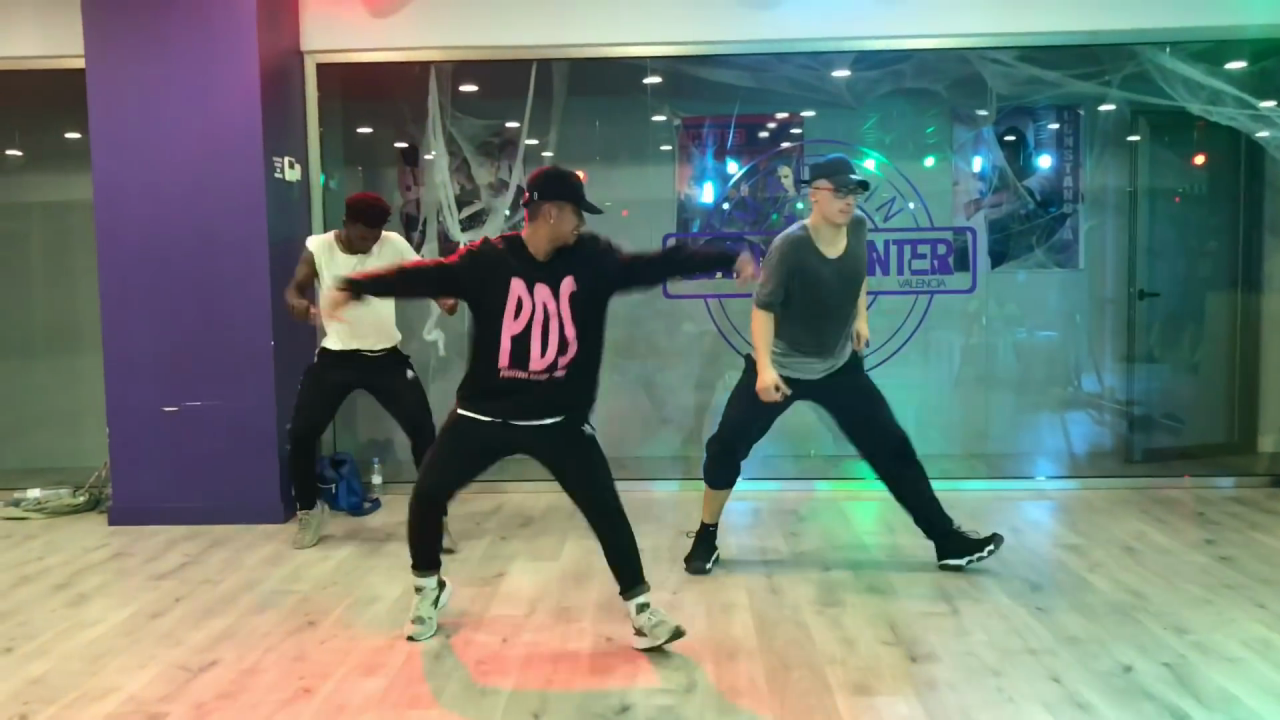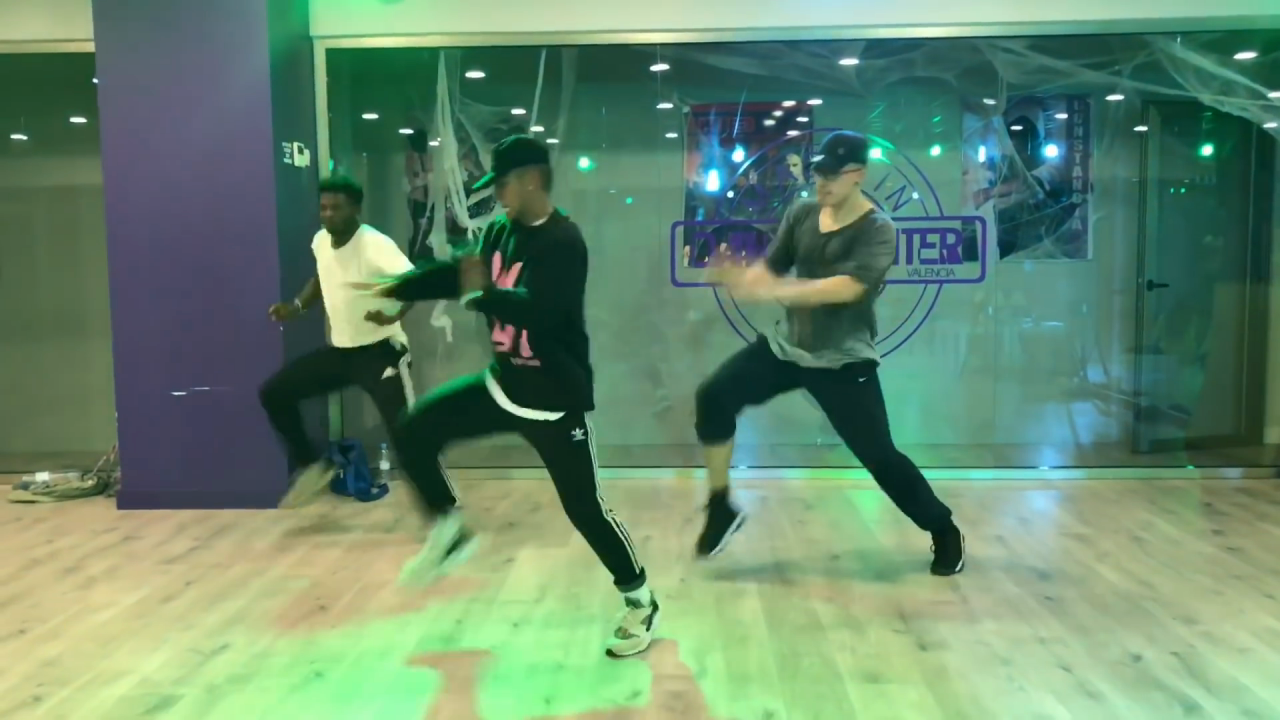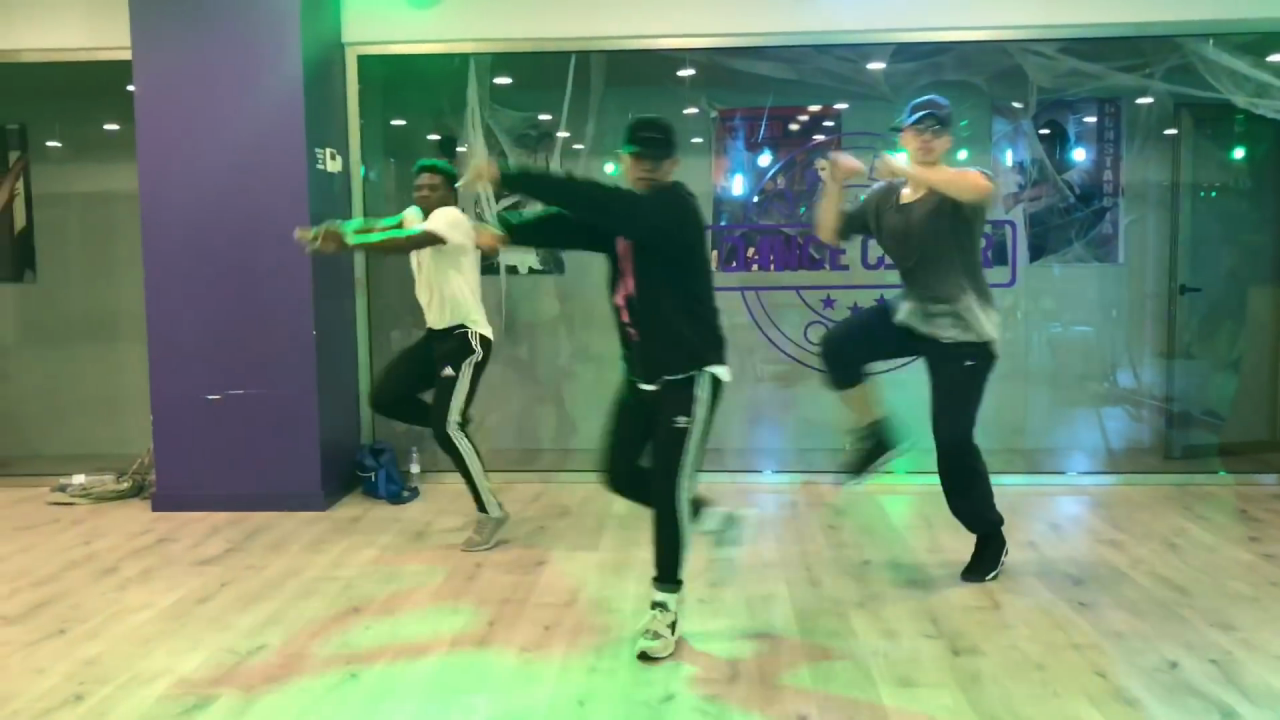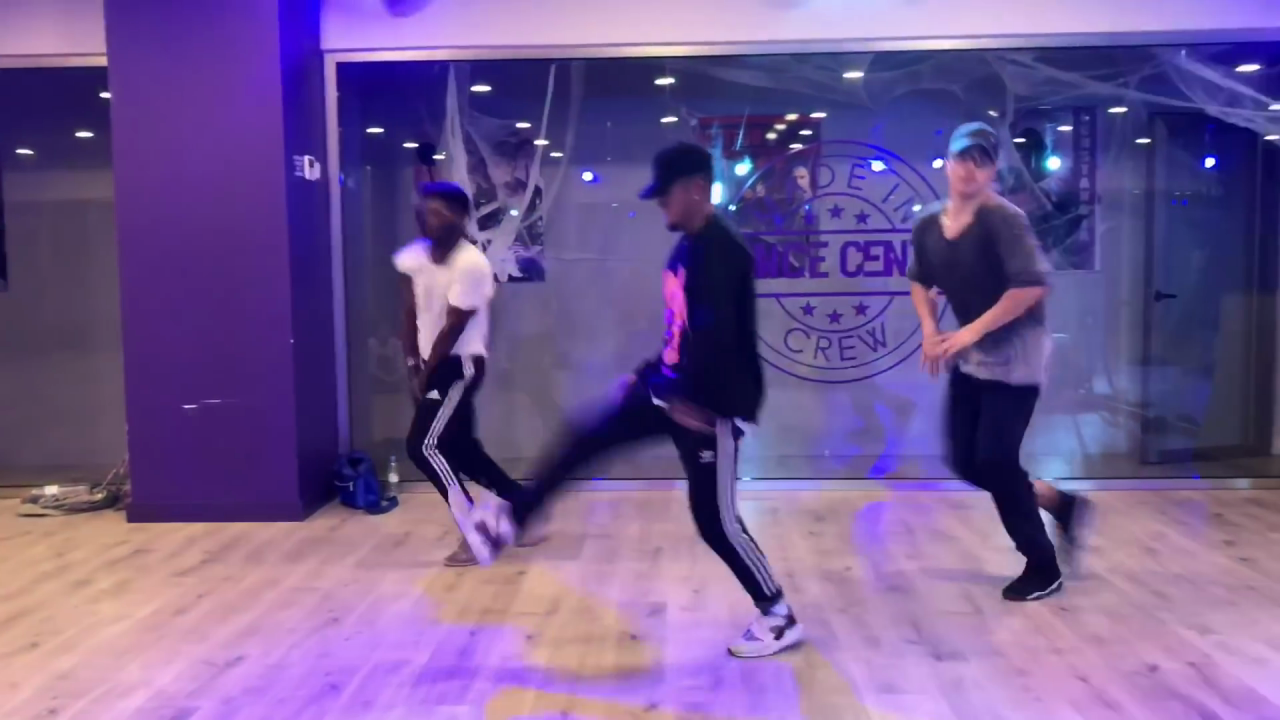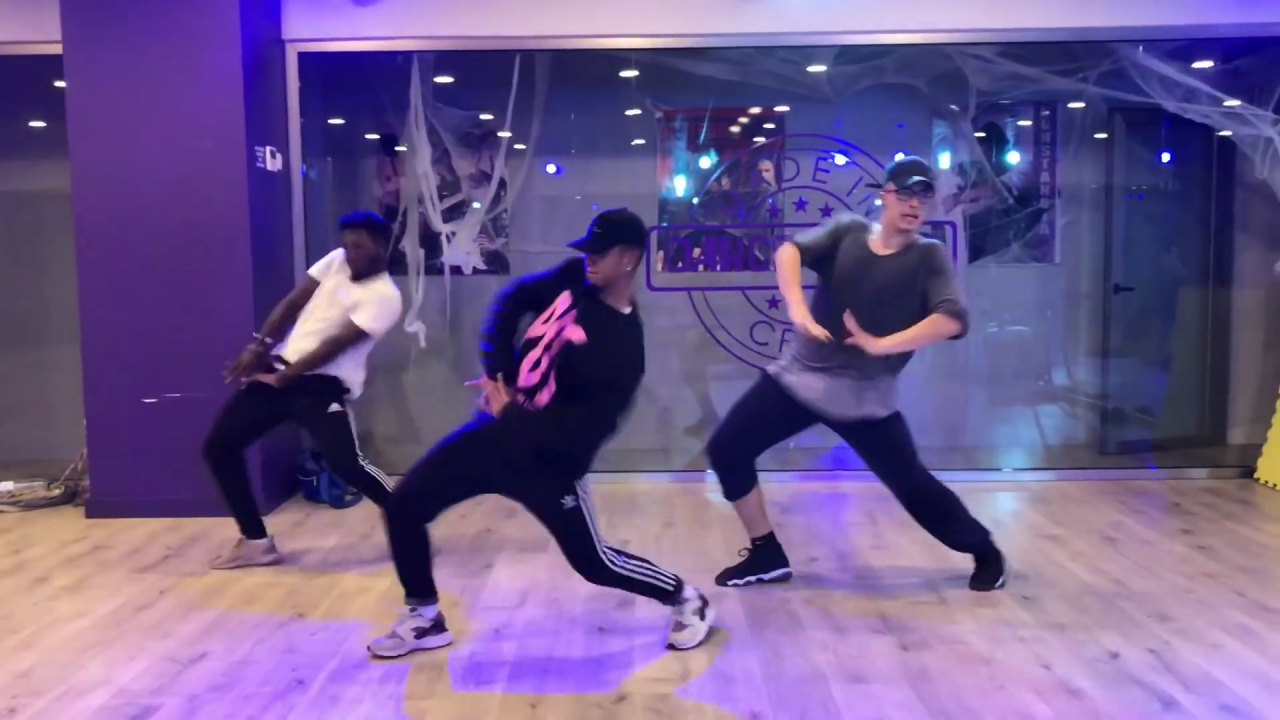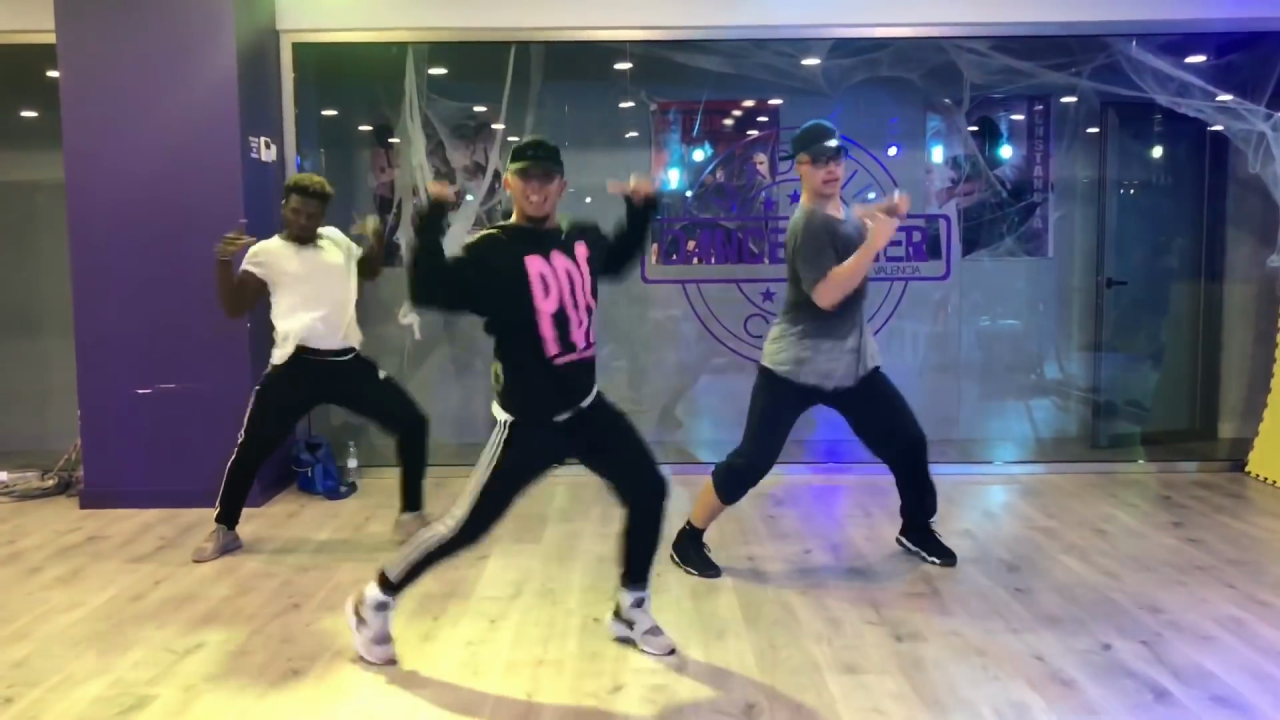
dt=0.5s
person 1, frame 1
left shoulder: (593, 257)
right shoulder: (488, 257)
left elbow: (651, 266)
right elbow: (424, 276)
left wrist: (725, 258)
right wrist: (355, 286)
left hip: (558, 413)
right hip: (486, 409)
left knee: (602, 505)
right knee: (428, 497)
left ankle: (642, 610)
right ankle: (429, 590)
person 1, frame 2
left shoulder: (560, 243)
right shoulder: (504, 232)
left elbow: (542, 314)
right elbow: (461, 273)
left wrist: (484, 295)
right wrist: (394, 288)
left hip: (555, 397)
right hip: (502, 382)
left knee: (586, 508)
right knee: (412, 434)
left ankle: (640, 602)
right ankle: (449, 533)
person 1, frame 3
left shoulder: (674, 207)
right shoulder: (619, 201)
left elbow: (581, 206)
right elbow: (562, 223)
left wrist: (506, 175)
right wrist: (504, 234)
left hip: (691, 371)
right hip: (649, 370)
left knee: (668, 490)
right knee: (619, 476)
left ankle: (665, 609)
right ankle: (708, 518)
person 1, frame 4
left shoulder: (719, 251)
right shoulder: (691, 247)
left elbow: (719, 334)
left wrist: (697, 399)
right wrist: (666, 382)
left hip: (709, 405)
right hip: (663, 388)
left knee: (716, 523)
right knee: (581, 441)
left ankle: (777, 617)
right ankle: (504, 524)
person 1, frame 5
left shoulder: (624, 342)
right shoulder: (571, 279)
left elbow: (599, 421)
right elbow: (512, 303)
left wrist: (530, 444)
right wrist: (493, 374)
left hip: (544, 455)
right hip: (495, 431)
left knee: (594, 562)
right knee: (403, 508)
left ankle: (687, 603)
right ankle: (424, 621)
person 1, frame 6
left shoulder: (578, 238)
right shoulder: (494, 251)
left elbow: (618, 259)
right elbow: (427, 291)
left wrist: (642, 206)
right wrist: (433, 215)
left hip: (584, 405)
right hip: (529, 417)
left knee: (649, 490)
right knee: (467, 525)
left ankle: (631, 608)
right ankle: (377, 599)
person 2, frame 1
left shoulder: (857, 232)
right shoulder: (791, 245)
right elbow: (763, 307)
left wrist: (859, 316)
right wrist: (764, 368)
left hip: (838, 363)
right hip: (783, 366)
left knee: (890, 443)
right knee: (728, 444)
left ankle: (946, 538)
right ankle: (706, 534)
person 2, frame 2
left shoulder: (877, 231)
right shoulder: (802, 213)
left elbow: (848, 289)
right elbow: (772, 264)
left wrist: (768, 291)
right wrist: (751, 276)
left hip: (844, 360)
right hip: (785, 347)
left knee: (878, 455)
right knee: (713, 398)
left ankle: (944, 530)
right ankle: (720, 507)
person 2, frame 3
left shoulder: (956, 186)
right shoulder: (883, 196)
left elbow: (981, 189)
right elbow: (827, 231)
left wrist: (908, 170)
right wrist: (834, 183)
left hip: (962, 326)
right hip: (913, 313)
left knee: (953, 439)
right knee: (839, 345)
left ankle: (991, 538)
right ankle: (873, 434)
person 2, frame 4
left shoulder: (1001, 217)
right shoulder: (927, 225)
left elbow: (1031, 285)
right elbow: (922, 282)
left wrist: (971, 330)
right wrist: (929, 331)
left hip: (1013, 357)
right hip: (968, 357)
left knee: (994, 460)
right knee: (966, 459)
left ankle: (1043, 564)
right ankle: (1061, 505)
person 2, frame 5
left shoulder: (930, 258)
right shoulder: (848, 230)
left elbow: (953, 320)
right elbow: (790, 251)
left wrist: (886, 344)
right wrist: (797, 307)
left hip: (863, 390)
right hip: (799, 376)
left knee: (914, 485)
right knee: (726, 449)
left ankle: (984, 552)
right ankle: (766, 555)
person 2, frame 6
left shoulder: (841, 210)
right shoulder: (811, 224)
right elbow: (825, 296)
left wrist: (883, 213)
right wrist: (872, 245)
left hip: (851, 356)
right hip: (797, 362)
left knee: (908, 442)
right knee: (752, 459)
left ankle: (917, 528)
right ankle: (689, 539)
person 3, frame 1
left shoulder: (395, 244)
right shoulder: (317, 247)
right elbow: (294, 289)
left wrist: (443, 297)
right wrist: (298, 304)
left hip: (385, 357)
right hip: (335, 356)
left knee: (422, 429)
right knee: (301, 432)
right ankle: (309, 511)
person 3, frame 2
left shoulder: (375, 244)
right shoulder: (321, 241)
left wrist: (395, 314)
right wrist: (297, 304)
left hip: (380, 349)
right hip: (341, 350)
right knee: (274, 393)
right ankle: (313, 466)
person 3, frame 3
left shoulder: (450, 219)
right shoulder: (415, 219)
left elbow: (405, 243)
right elbow: (371, 226)
left wrist: (346, 244)
right wrist: (332, 231)
left hip: (465, 336)
right hip: (435, 335)
left knee: (446, 427)
right knee: (383, 398)
left ankle: (491, 513)
right ankle: (456, 425)
person 3, frame 4
left shoulder: (473, 266)
right shoulder: (417, 252)
left elbow: (452, 327)
right elbow: (413, 306)
left wrist: (424, 373)
right wrist: (413, 362)
left hip: (459, 365)
right hip: (431, 364)
left knee: (423, 447)
right knee: (460, 452)
person 3, frame 5
left shoulder: (384, 299)
right shoulder: (336, 261)
left elbow: (336, 345)
right elbow: (294, 303)
left wrist: (279, 378)
right wrist: (258, 346)
left hip: (326, 384)
right hip: (277, 368)
left knee: (348, 464)
right knee: (219, 446)
right ankle: (256, 542)
person 3, frame 6
left shoulder: (337, 241)
right shoulder: (265, 253)
left elbow: (369, 271)
right elbow: (233, 308)
left wrist: (375, 244)
right wrist: (223, 261)
left hip: (347, 360)
right hip: (296, 364)
left knee: (412, 422)
right knee: (252, 447)
left ankle: (411, 514)
right ankle: (224, 529)
